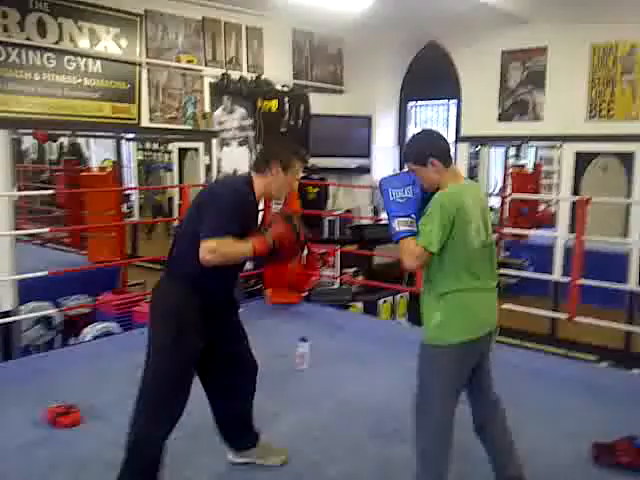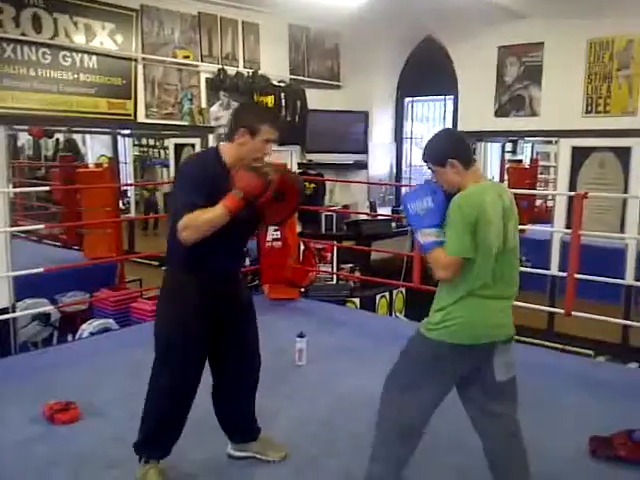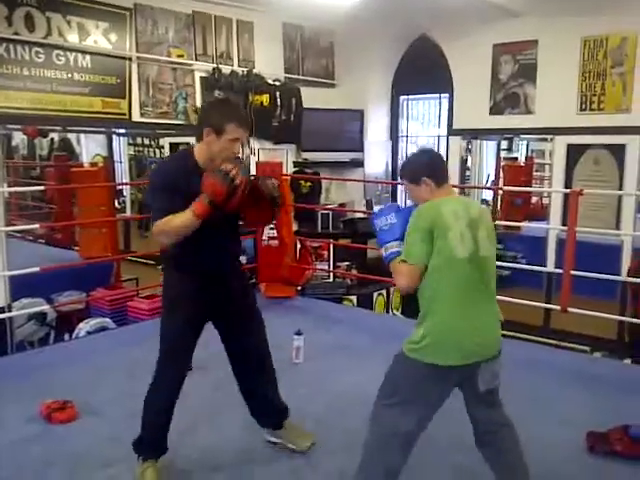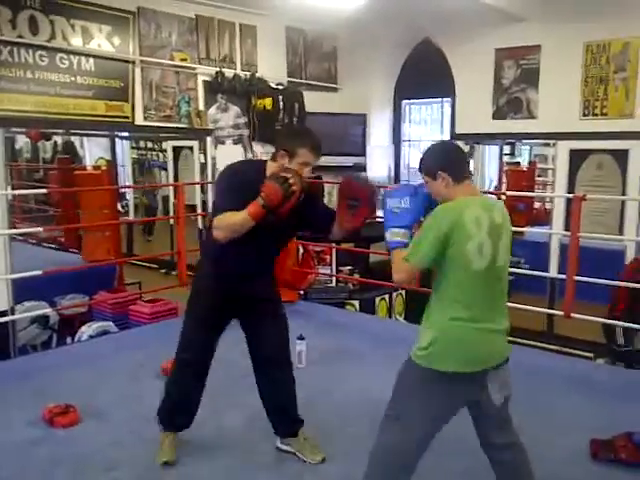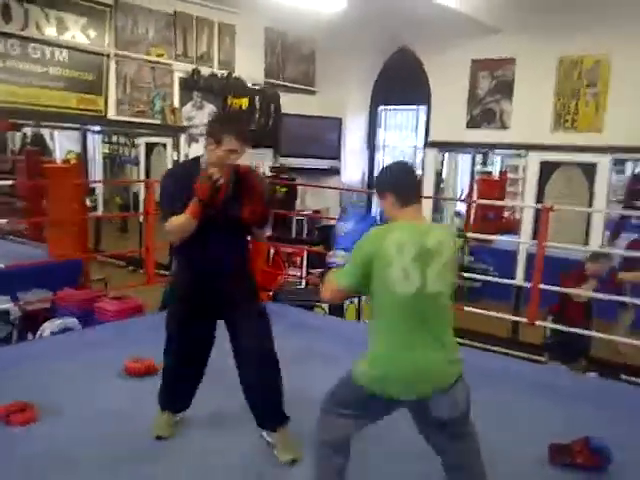
dt=0.4s
person 1, frame 1
left shoulder: (246, 198)
right shoulder: (230, 194)
right elbow: (210, 253)
left wrist: (273, 244)
right wrist: (266, 242)
left hip: (215, 301)
right hip: (181, 302)
left knee: (239, 370)
right knee: (162, 397)
left ankle: (243, 444)
person 1, frame 2
left shoulder: (249, 173)
right shoulder: (196, 169)
right elbow: (188, 232)
right wrist: (236, 197)
left hip: (230, 284)
right hip: (187, 285)
left knee: (243, 359)
right knee: (177, 371)
left ankle: (243, 437)
person 1, frame 3
left shoulder: (233, 171)
right shoulder: (169, 172)
left elbow: (245, 217)
right elbow: (164, 235)
left wrist: (264, 203)
right wrist: (205, 201)
left hip: (229, 276)
right hip: (185, 282)
left knee: (254, 353)
right knee: (170, 369)
left ankle: (276, 423)
person 1, frame 4
left shoulder: (303, 192)
right shoulder: (239, 176)
left elbow: (334, 230)
right elbow: (222, 231)
left wrist: (357, 214)
right wrist: (264, 203)
left hip: (259, 283)
right hip: (216, 280)
left knee: (274, 358)
right knee: (192, 356)
left ankle: (289, 433)
right ankle: (171, 428)
person 1, frame 5
left shoulder: (245, 179)
right shoulder: (178, 177)
left elbow: (255, 227)
right elbow: (174, 234)
left wrist: (257, 207)
right wrist: (201, 200)
left hip: (236, 280)
right hip: (192, 280)
left knee: (258, 352)
right knee: (182, 350)
left ankle: (275, 426)
right ankle: (170, 408)
person 2, frame 1
left shoulder: (445, 200)
right shoulder: (473, 191)
left elbow: (413, 259)
left wrist: (400, 215)
right wrist: (418, 210)
left hip: (451, 326)
right hip: (481, 319)
left knee: (433, 413)
right knee: (485, 402)
person 2, frame 2
left shoulder: (465, 202)
right shoulder: (502, 194)
left elbow: (444, 270)
left wrist: (427, 226)
right wrist: (441, 217)
left hip: (455, 328)
right hip: (497, 327)
left knee: (400, 402)
right knee: (500, 419)
person 2, frame 3
left shoulder: (426, 216)
right shoulder: (479, 213)
left elbow: (405, 281)
left wrist: (391, 243)
left hip: (437, 343)
right hip: (485, 340)
left knee: (389, 418)
right knee: (492, 420)
person 2, frame 4
left shoulder: (445, 215)
right shoulder: (499, 212)
left elbow: (403, 274)
left wrist: (397, 226)
left hip: (444, 350)
right hip: (491, 348)
left knee: (399, 432)
right knee: (501, 437)
person 2, frame 5
left shoulder: (376, 240)
right shoulder: (449, 239)
left elbow: (331, 294)
left hip: (383, 371)
right hip: (438, 372)
left knee: (333, 422)
right knee: (460, 444)
